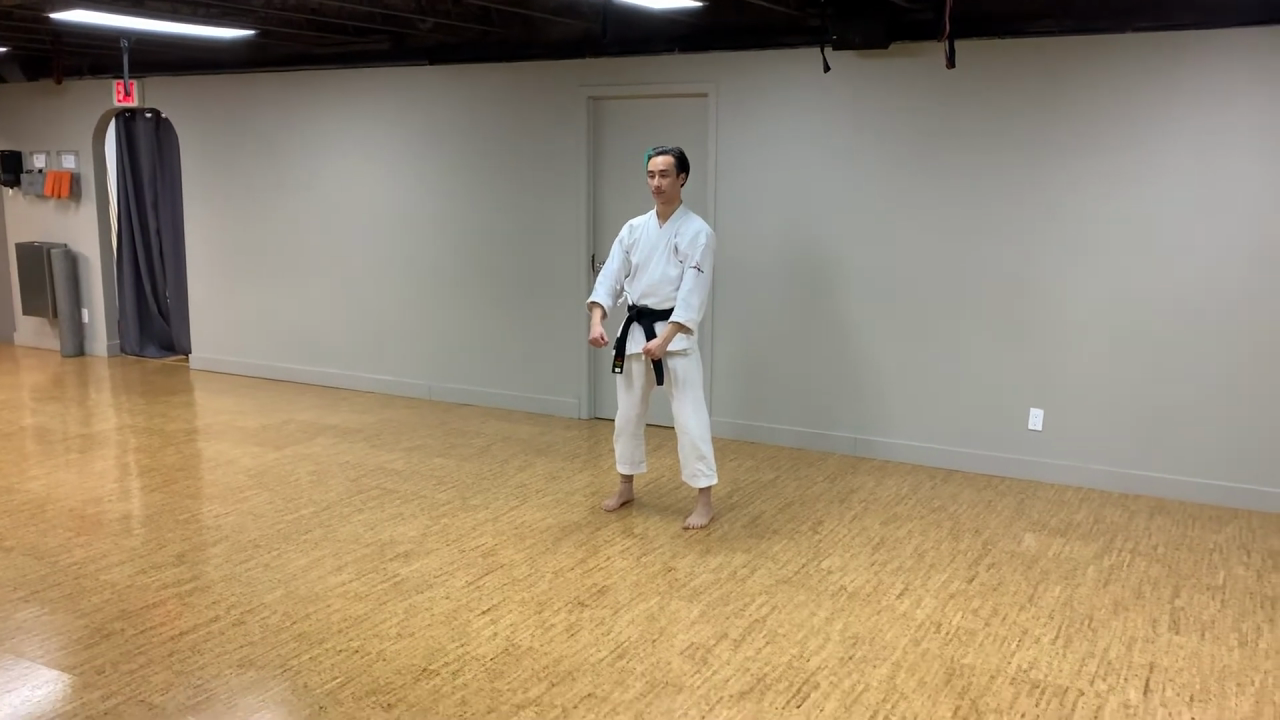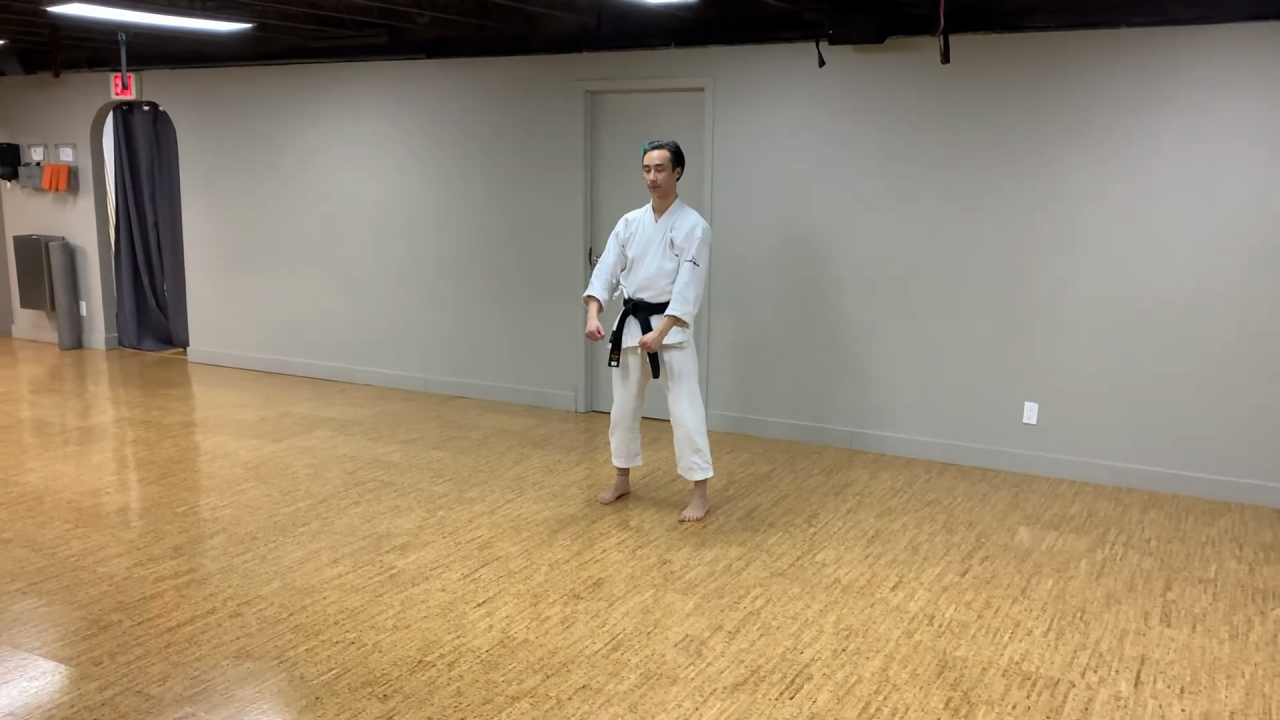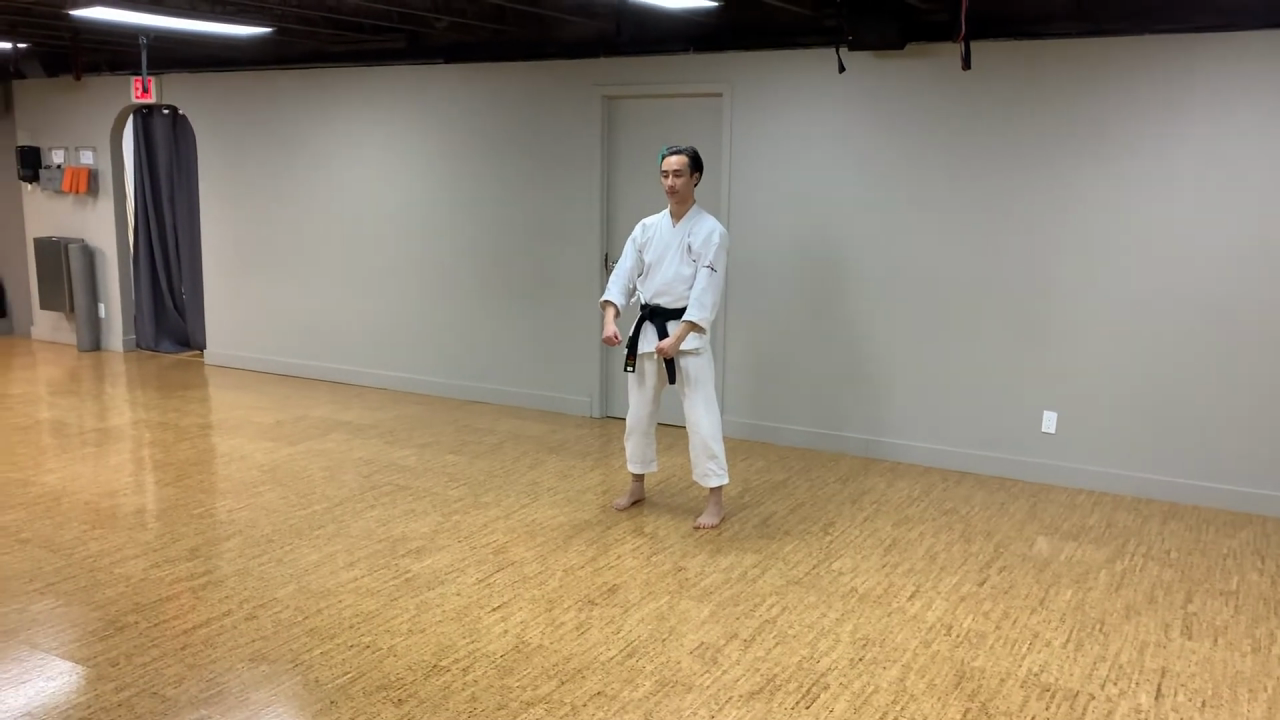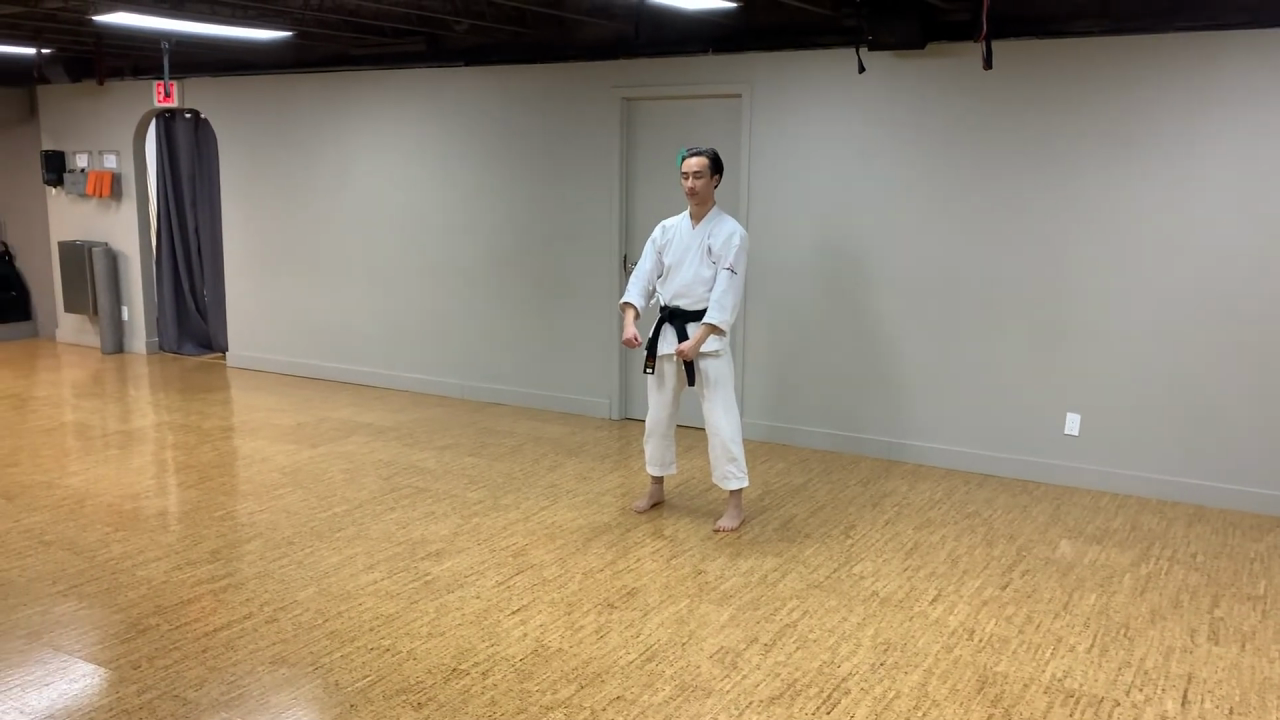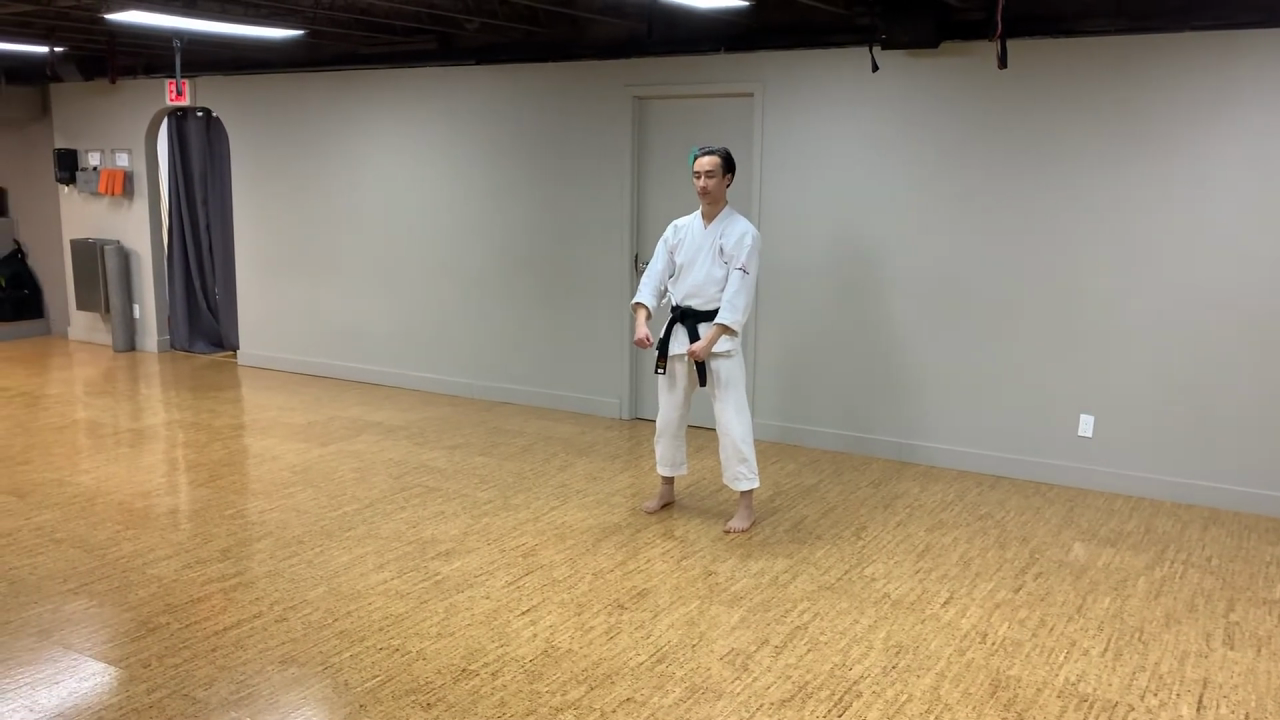
dt=0.5s
person 1, frame 1
left shoulder: (697, 232)
right shoulder: (634, 228)
left elbow: (693, 294)
right elbow: (610, 277)
left wrist: (664, 339)
right wrist: (597, 321)
left hip: (675, 332)
right hip: (634, 330)
left knee: (689, 416)
right knee: (628, 412)
left ankle: (704, 499)
right ankle: (625, 486)
person 1, frame 2
left shoulder: (693, 226)
right shoulder: (629, 222)
left elbow: (689, 287)
right elbow: (606, 271)
left wrist: (660, 332)
right wrist: (593, 315)
left hip: (671, 326)
right hip: (629, 323)
left knee: (685, 409)
right knee: (624, 405)
left ankle: (700, 492)
right ankle: (622, 479)
person 1, frame 3
left shoulder: (710, 231)
right shoulder: (646, 227)
left elbow: (706, 293)
right elbow: (623, 276)
left wrist: (677, 338)
right wrist: (609, 320)
left hip: (687, 332)
right hip: (645, 329)
left knee: (701, 416)
right knee: (639, 411)
left ankle: (715, 499)
right ankle: (637, 485)
person 1, frame 4
left shoulder: (731, 233)
right shoulder: (666, 229)
left elbow: (726, 295)
right elbow: (643, 278)
left wrist: (697, 340)
right wrist: (629, 322)
left hip: (708, 334)
right hip: (665, 332)
left knee: (721, 418)
right knee: (658, 414)
left ankle: (735, 502)
right ankle: (656, 487)
person 1, frame 5
left shoulder: (742, 233)
right shoulder: (678, 229)
left elbow: (738, 295)
right elbow: (654, 278)
left wrist: (709, 341)
right wrist: (641, 322)
left hip: (719, 335)
right hip: (676, 331)
left knee: (732, 419)
right knee: (669, 414)
left ankle: (746, 504)
right ankle: (666, 489)
